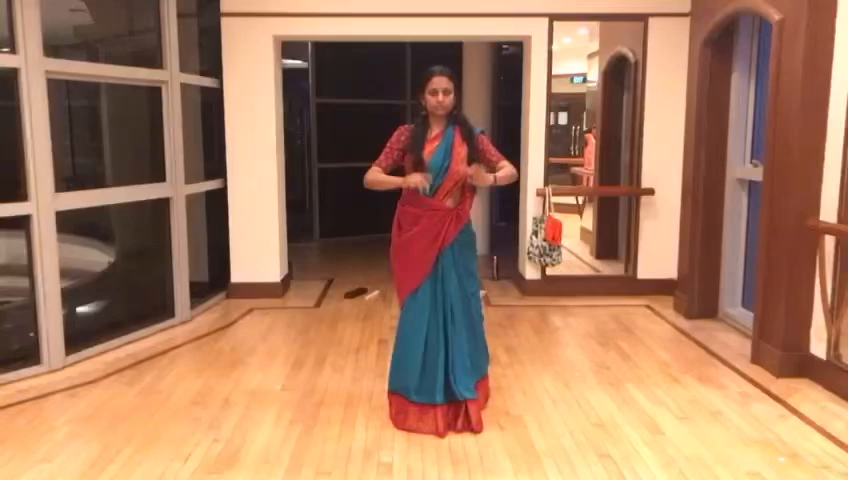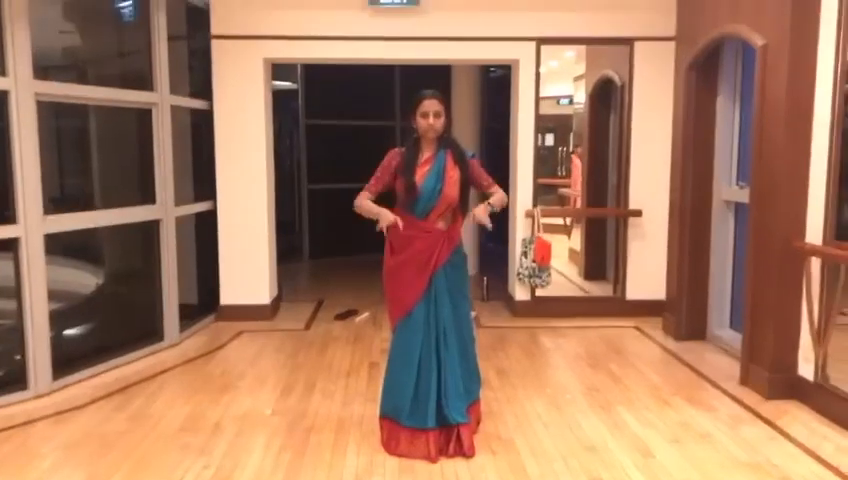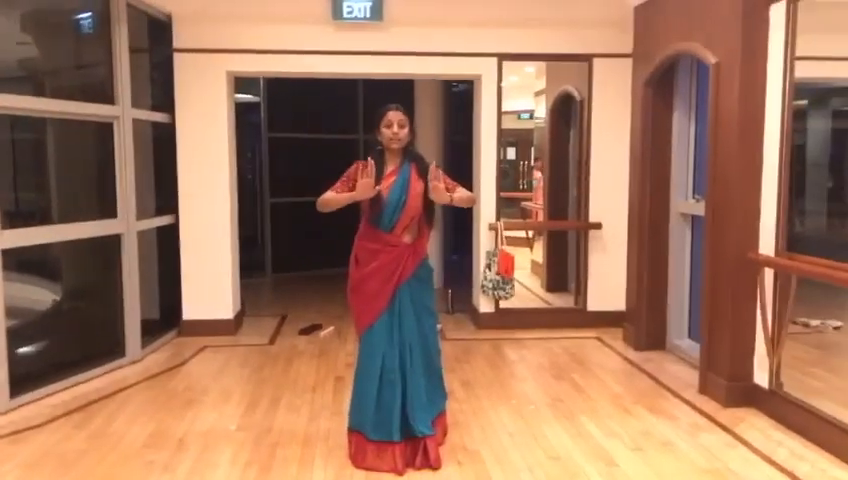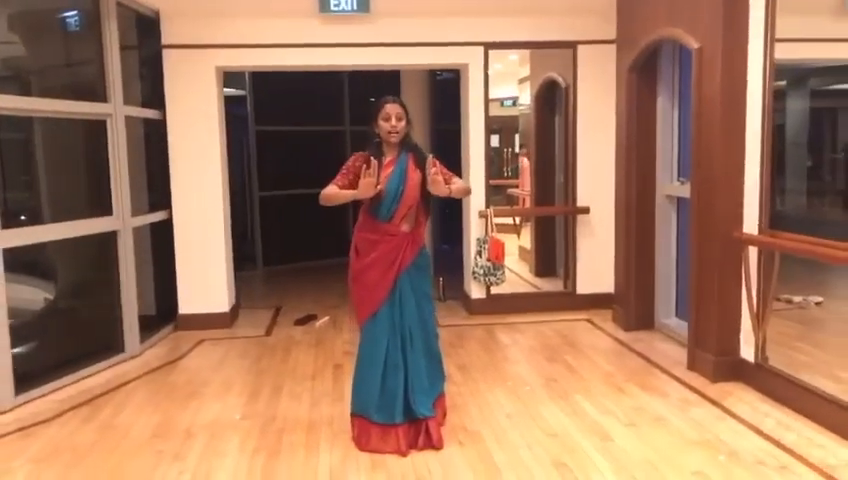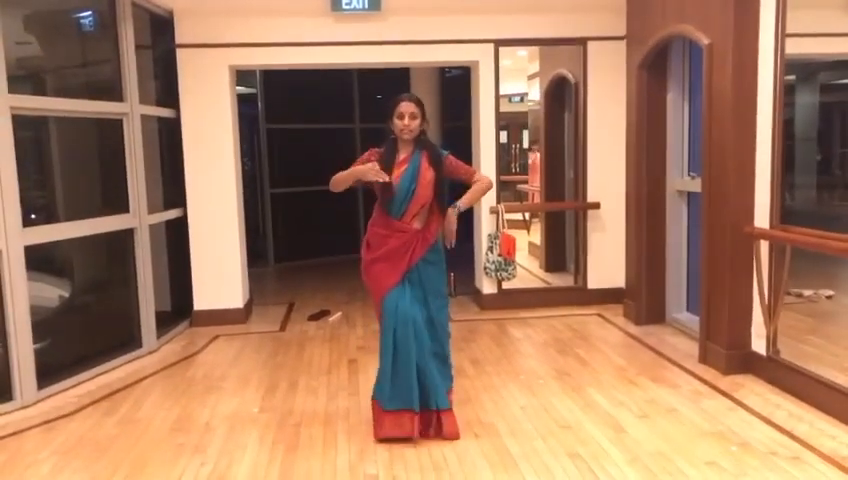
dt=0.5s
person 1, frame 1
left shoulder: (470, 137)
right shoulder: (406, 135)
left elbow: (510, 171)
right elbow: (370, 178)
left wrist: (487, 178)
right wrist: (404, 181)
left hip: (455, 236)
right hip: (415, 236)
left knee: (459, 309)
right knee: (419, 312)
left ankle: (460, 390)
right ankle: (419, 394)
person 1, frame 2
left shoulder: (461, 160)
right shoulder: (398, 158)
left elbow: (499, 195)
right elbow: (361, 201)
left wrist: (486, 206)
right wrist: (381, 212)
left hip: (447, 257)
right hip: (406, 257)
left knee: (450, 332)
right knee: (412, 335)
left ankle: (452, 414)
right ankle: (411, 417)
person 1, frame 3
left shoulder: (424, 170)
right shoulder: (363, 169)
left elbow: (469, 198)
right elbow: (322, 203)
left wrist: (445, 197)
right wrist: (356, 195)
left hip: (412, 269)
right hip: (373, 269)
left knee: (416, 343)
right knee: (377, 347)
left ankle: (418, 426)
right ankle: (378, 431)
person 1, frame 4
left shoulder: (421, 161)
right shoulder: (361, 162)
left elbow: (464, 187)
right elbow: (325, 197)
left wrist: (443, 189)
right wrist: (359, 193)
left hip: (410, 257)
right hip: (373, 258)
left knee: (415, 328)
right knee: (379, 332)
left ankle: (418, 410)
right ankle: (381, 416)
person 1, frame 5
left shoulder: (436, 159)
right shoulder: (377, 157)
left elbow: (483, 181)
right elbow: (334, 186)
left wrist: (455, 210)
right wrist: (357, 172)
left hip: (425, 252)
right hip: (387, 252)
left knee: (429, 326)
right knee: (400, 323)
left ankle: (431, 407)
right ankle: (400, 408)
